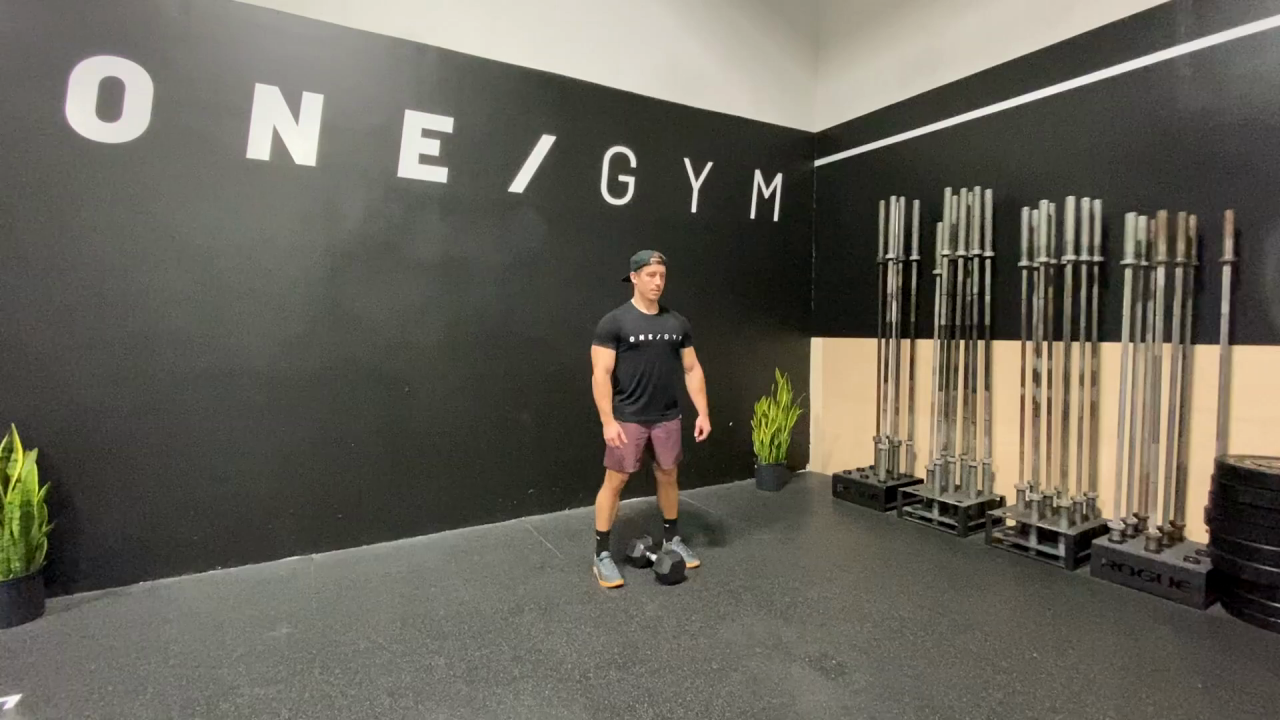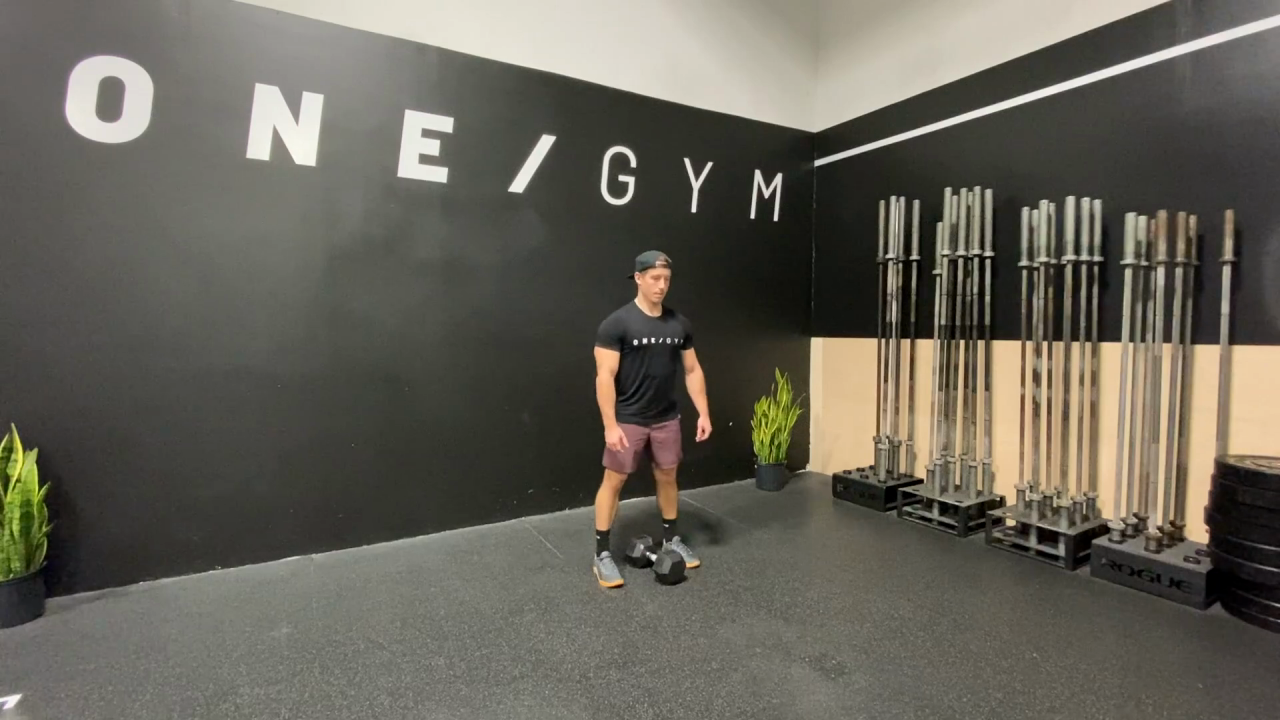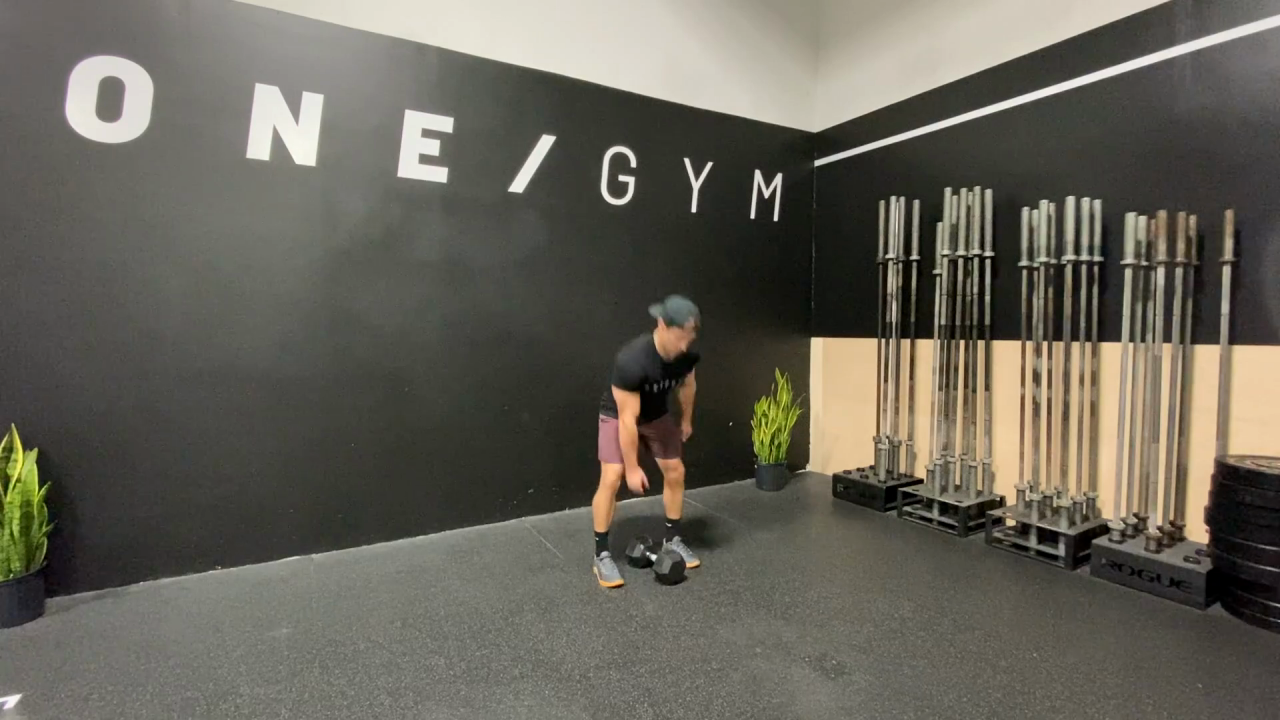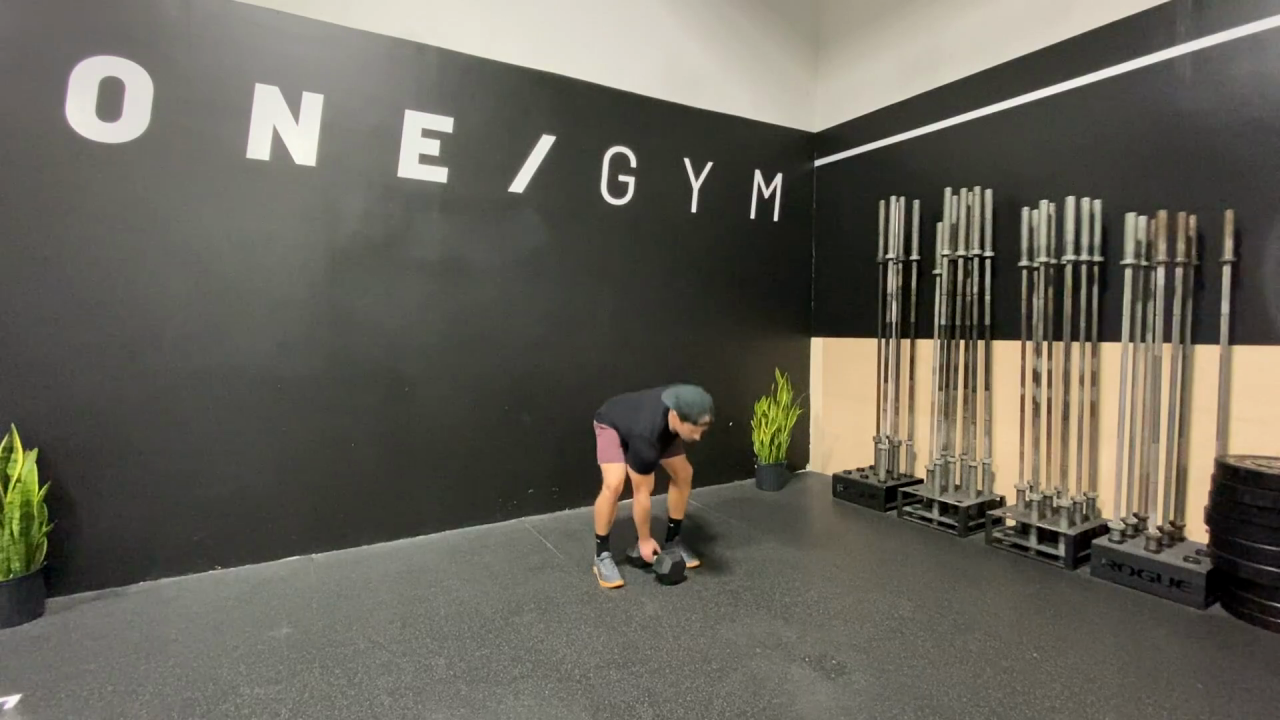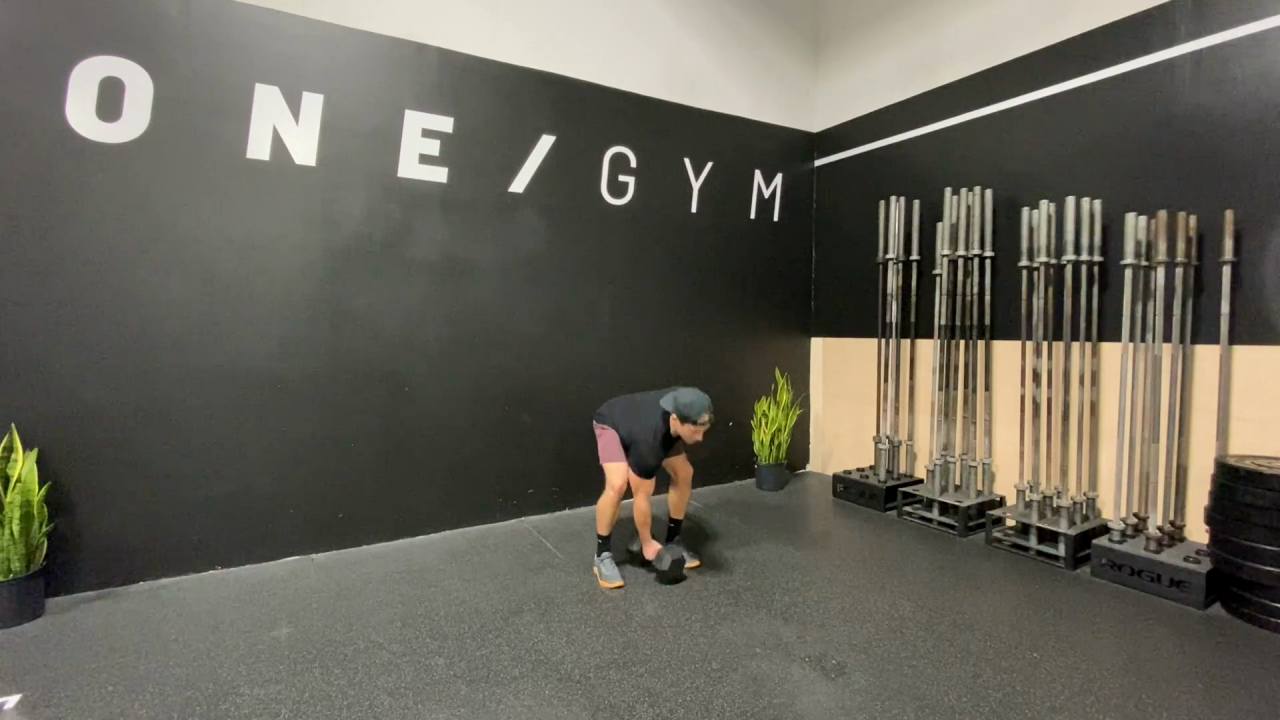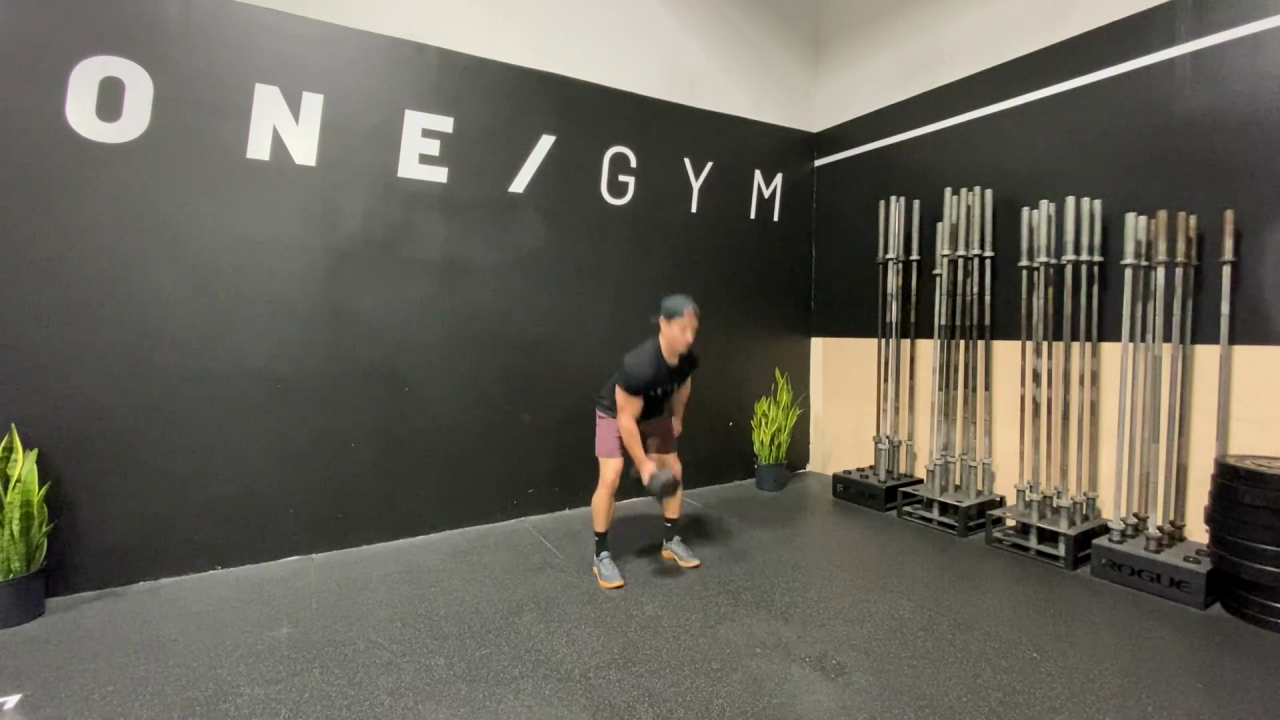
dt=0.3s
person 1, frame 1
left shoulder: (677, 323)
right shoulder: (614, 323)
left elbow: (692, 370)
right elbow: (601, 374)
left wrist: (702, 413)
right wrist: (608, 421)
left hip: (667, 418)
right hip: (628, 420)
left knee: (668, 477)
right knee: (615, 482)
left ankle: (671, 540)
right ankle: (602, 554)
person 1, frame 2
left shoulder: (679, 324)
right shoulder: (617, 323)
left elbow: (692, 370)
right elbow: (605, 376)
left wrist: (703, 413)
right wrist: (610, 425)
left hip: (666, 418)
right hip: (628, 420)
left knee: (667, 478)
right knee: (614, 481)
left ankle: (671, 539)
right ankle: (602, 554)
person 1, frame 3
left shoulder: (688, 354)
right shoulder: (633, 360)
left elbow: (688, 386)
right elbow: (628, 418)
left wrist: (686, 421)
right wrist: (632, 467)
left hip: (658, 417)
right hip: (617, 416)
left knee: (676, 474)
right knee: (611, 481)
left ankle: (672, 540)
right ankle: (601, 555)
person 1, frame 4
left shoulder: (687, 406)
right shoulder: (646, 441)
right elbow: (642, 495)
right wrist: (644, 540)
left hip: (644, 415)
right hip: (612, 424)
left knee: (684, 474)
right knee: (614, 484)
left ankle: (673, 540)
right ankle: (602, 555)
person 1, frame 5
left shoulder: (686, 405)
right shoulder: (648, 444)
right elbow: (641, 498)
right wrist: (647, 543)
left hip: (641, 416)
right hip: (612, 424)
left knee: (684, 474)
right knee: (618, 485)
left ankle: (673, 541)
right ankle: (602, 556)
person 1, frame 6
left shoulder: (687, 358)
right shoulder: (639, 365)
right elbow: (627, 420)
left wrist: (677, 418)
right wrist: (644, 465)
left hip: (654, 414)
right hip: (615, 414)
left knee: (674, 471)
right knee: (610, 480)
left ankle: (671, 540)
right ankle: (601, 554)
